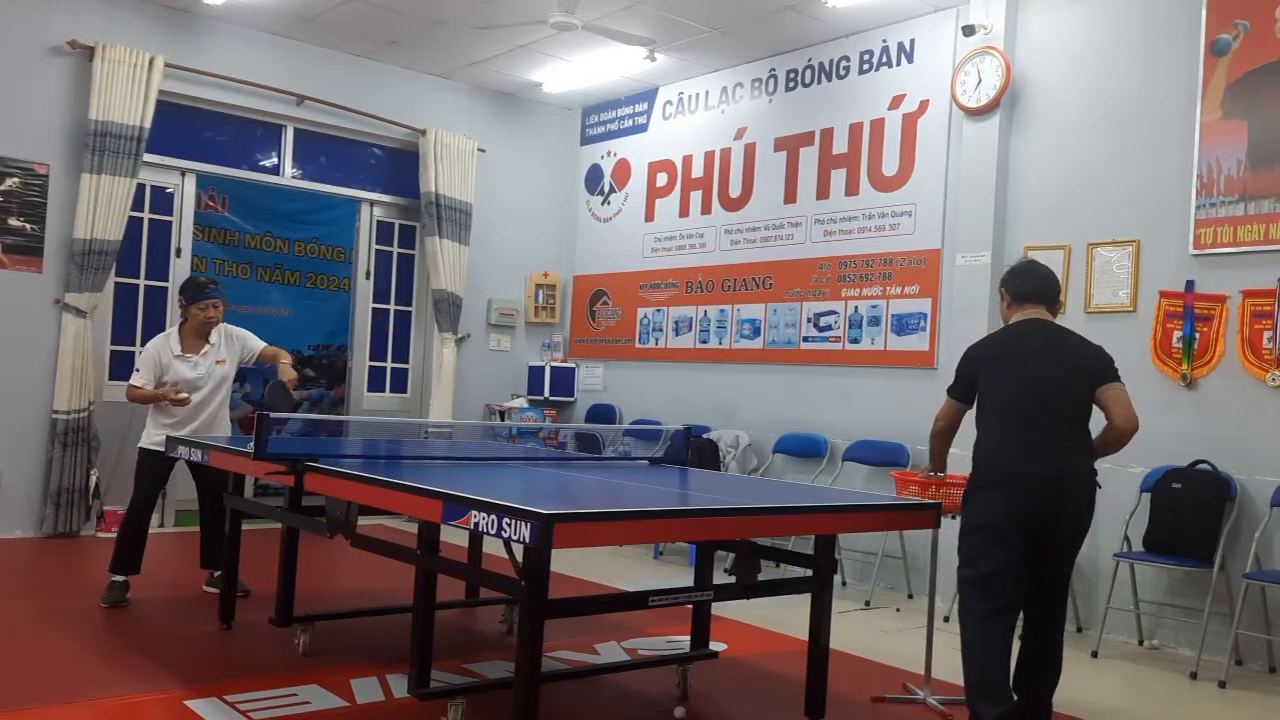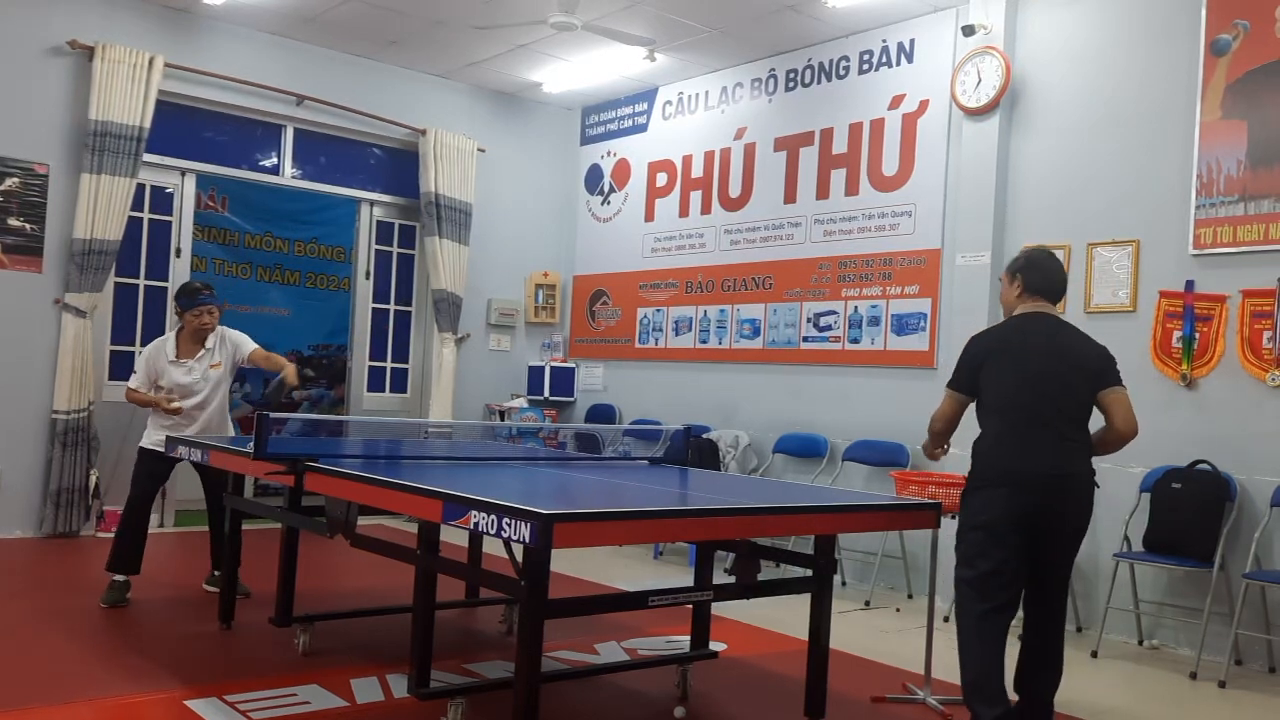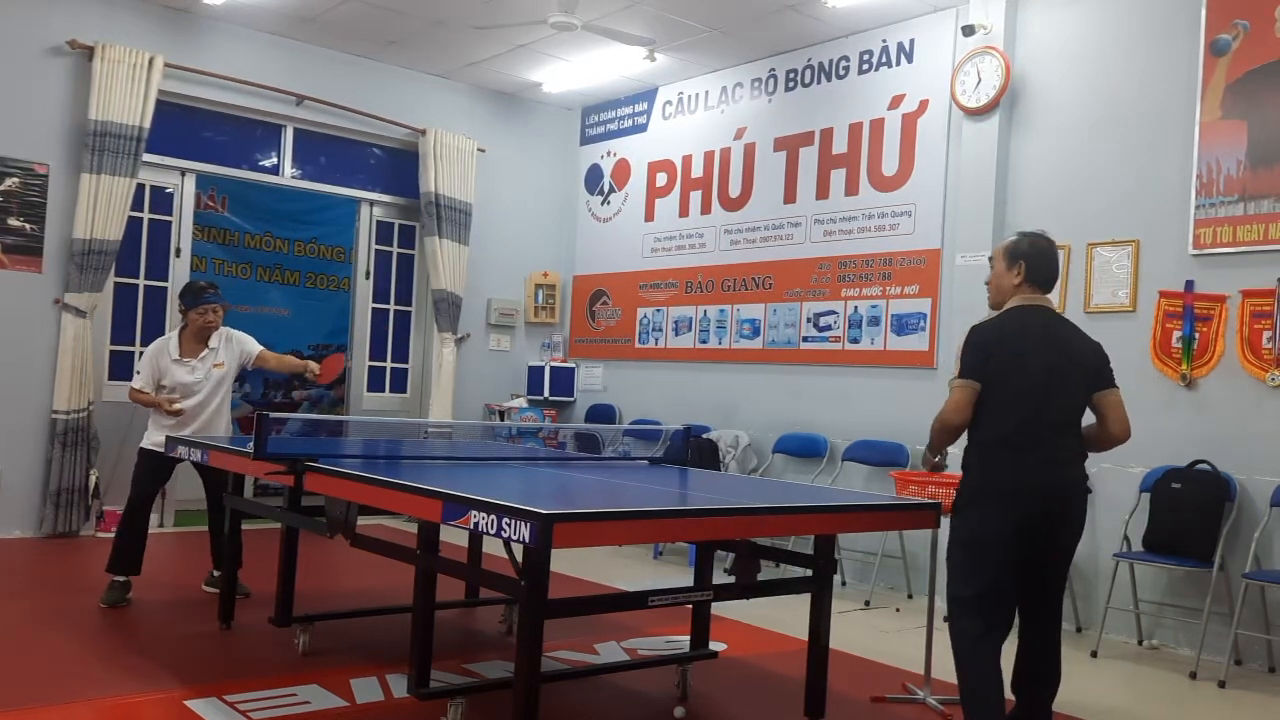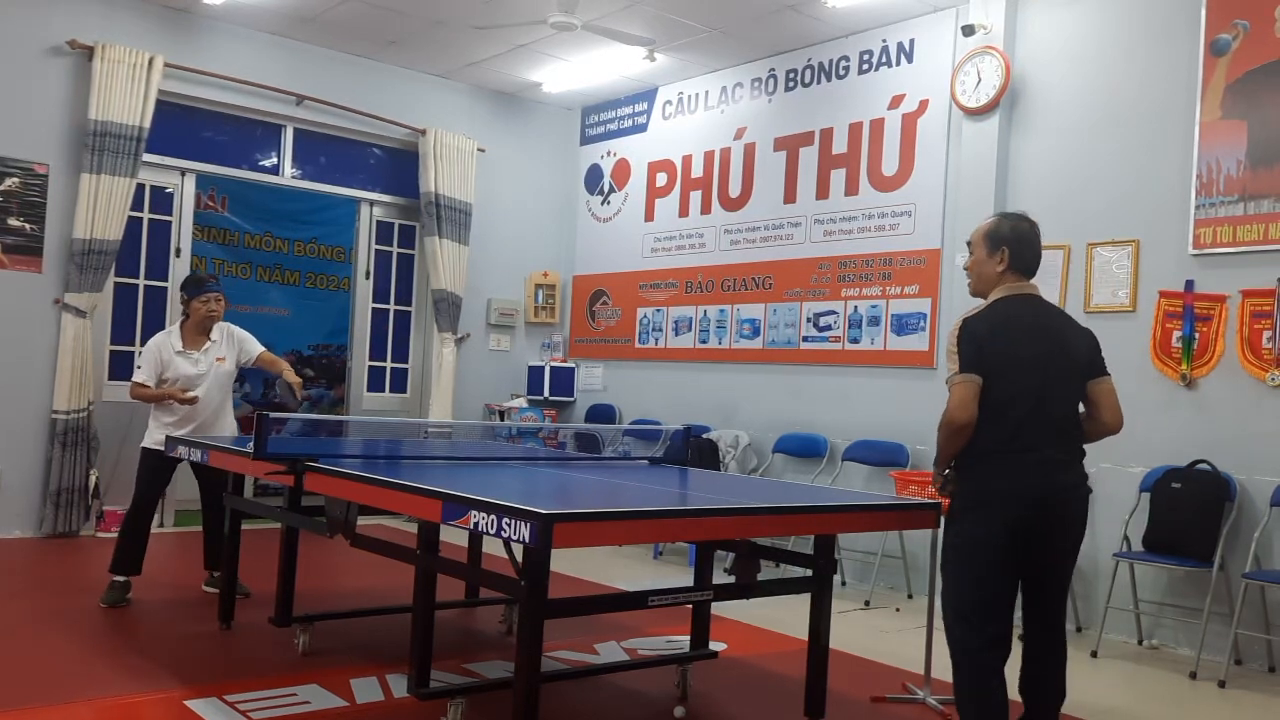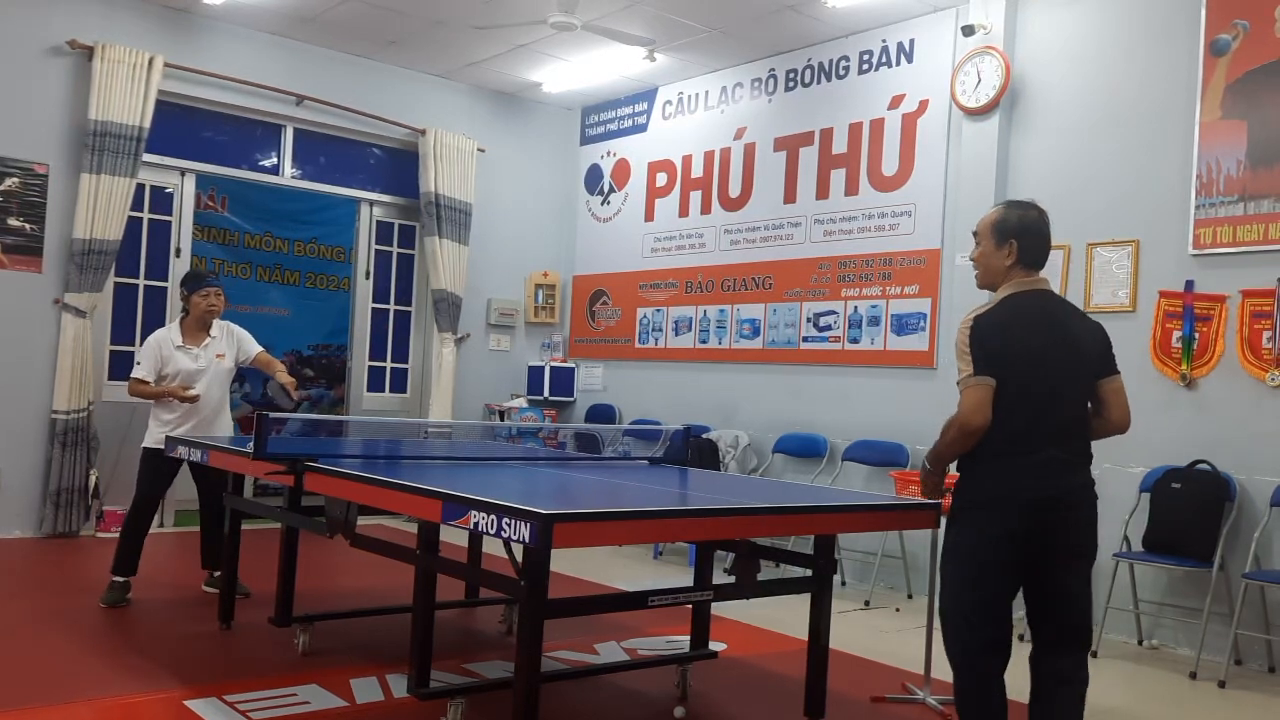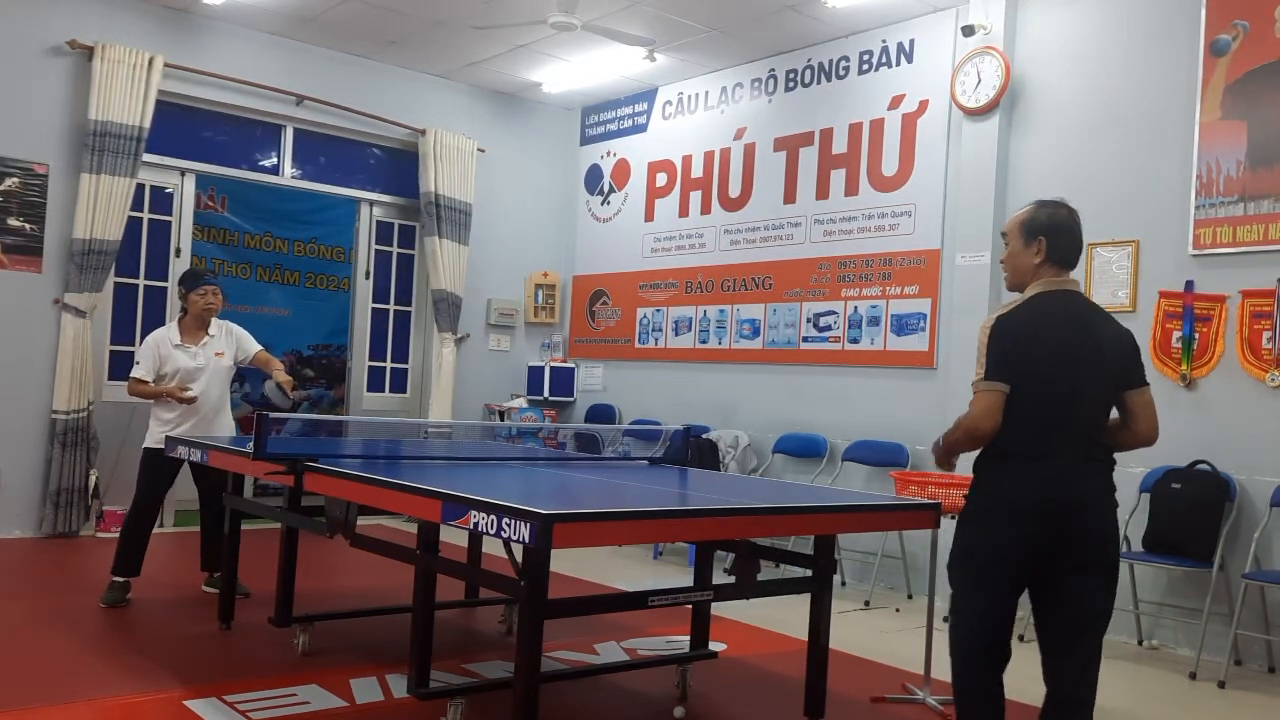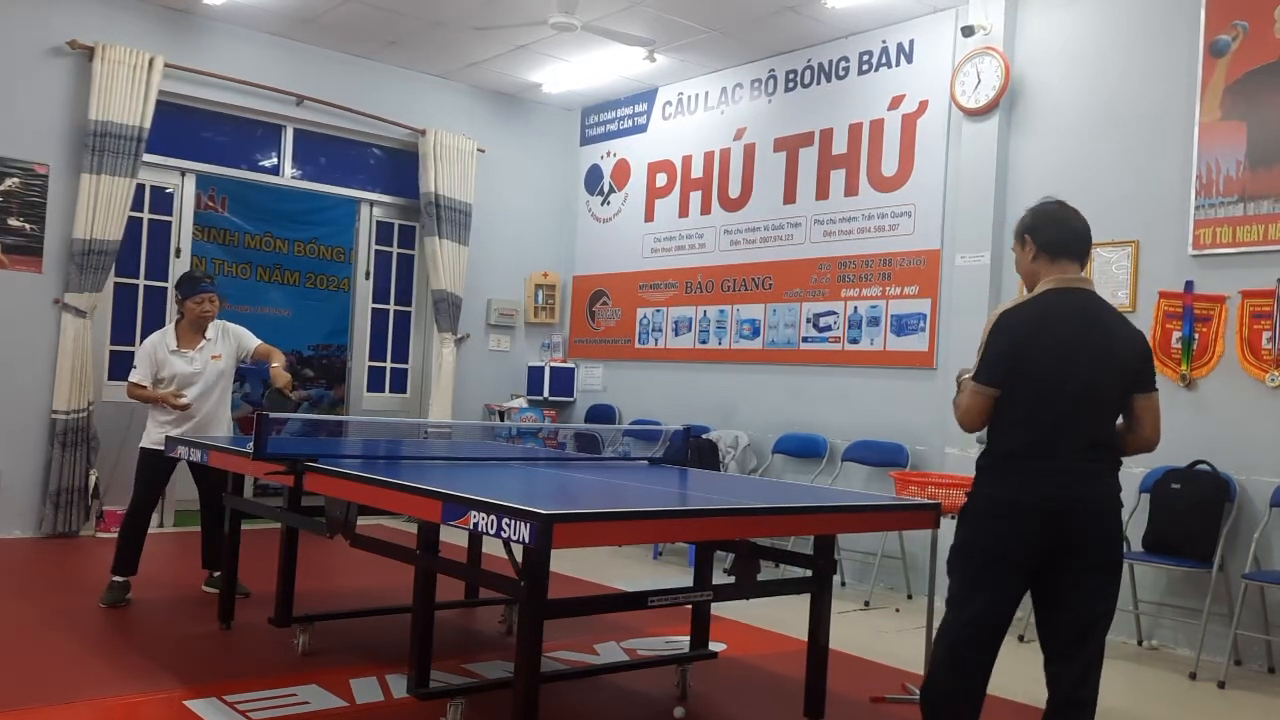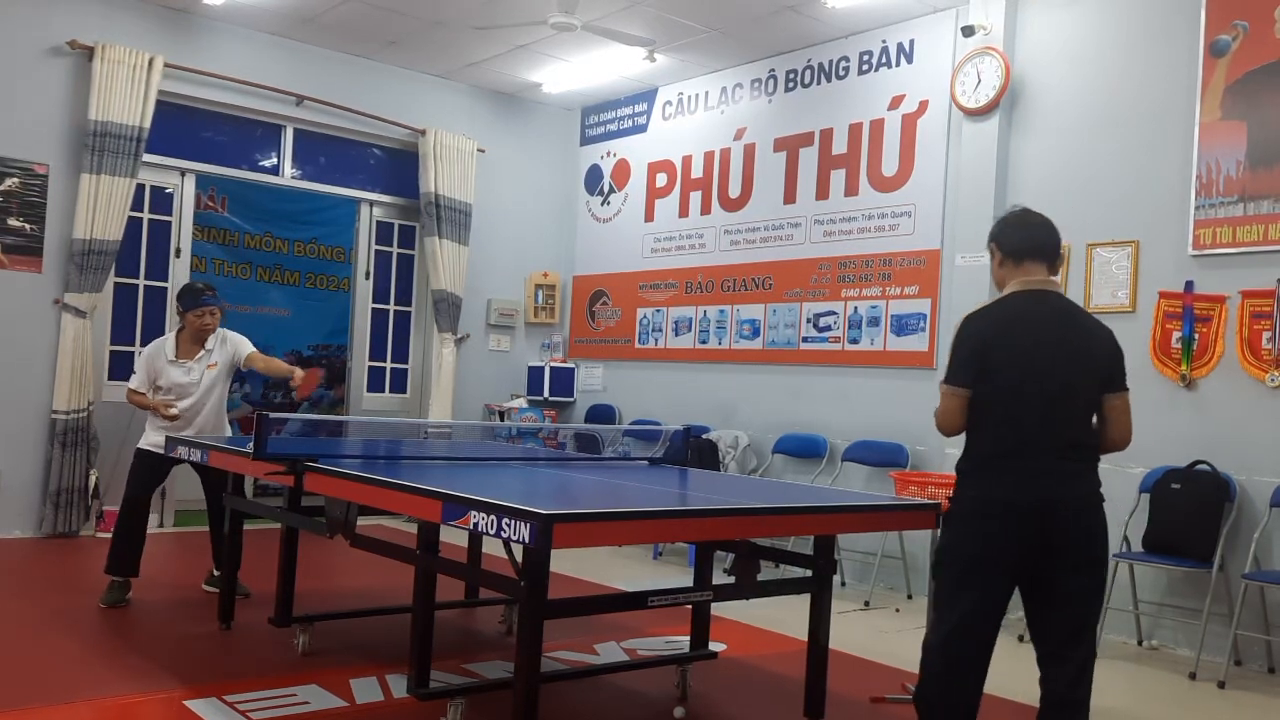
dt=0.3s
person 1, frame 1
left shoulder: (985, 350)
right shoulder: (1088, 353)
left elbow: (944, 425)
right elbow: (1125, 423)
left wrist: (936, 467)
left hip: (999, 490)
right hip: (1069, 494)
left knee: (986, 612)
right knee: (1046, 610)
person 1, frame 2
left shoulder: (987, 342)
right shoulder: (1091, 351)
left elbow: (944, 420)
right elbow: (1124, 428)
left wrist: (934, 444)
left hip: (999, 489)
right hip: (1067, 493)
left knee: (983, 610)
right knee: (1046, 609)
person 1, frame 3
left shoulder: (986, 335)
right shoulder: (1085, 345)
left elbow: (955, 417)
right elbow: (1116, 430)
left wrist: (933, 452)
left hip: (994, 494)
right hip: (1062, 496)
left knee: (977, 623)
right knee: (1042, 617)
person 1, frame 4
left shoulder: (976, 327)
right shoulder: (1076, 333)
left elbow: (961, 415)
right elbow: (1108, 420)
left wrist: (943, 466)
left hip: (991, 497)
right hip: (1062, 496)
left knee: (976, 632)
right knee: (1046, 624)
person 1, frame 5
left shoulder: (985, 325)
right shoulder: (1086, 328)
left elbow: (973, 419)
right elbow: (1115, 418)
left wrist: (933, 464)
left hip: (994, 501)
right hip: (1069, 501)
left knee: (977, 640)
right knee: (1064, 644)
person 1, frame 6
left shoulder: (1009, 325)
right shoulder: (1115, 333)
left elbow: (983, 422)
right elbow: (1143, 429)
left wrist: (946, 447)
left hip: (1007, 505)
right hip: (1086, 510)
left knee: (978, 643)
right knee: (1072, 657)
person 1, frame 7
left shoulder: (1015, 321)
right shoulder: (1127, 335)
left elbow: (972, 418)
right elbow: (1144, 436)
left wrist: (966, 387)
left hip: (1008, 505)
right hip: (1090, 511)
left knee: (965, 641)
right knee: (1076, 656)
person 1, frame 8
left shoulder: (983, 324)
right shoulder: (1098, 335)
left elbow: (950, 422)
right elbow: (1117, 435)
left wrist: (948, 401)
left hip: (990, 506)
right hip: (1072, 510)
left knee: (956, 641)
right knee: (1067, 657)
person 2, frame 1
left shoulder: (234, 338)
right shoulder: (159, 347)
left elbow: (277, 354)
right elbow: (133, 392)
left wrist: (286, 369)
right wrist: (163, 395)
left hip: (211, 439)
right hip: (162, 439)
left knee: (218, 506)
right knee: (141, 504)
left ankle: (217, 573)
right ankle: (119, 578)
person 2, frame 2
left shoulder: (229, 340)
right shoulder: (155, 351)
left elbow: (262, 357)
right elbow: (133, 393)
left wrist: (286, 367)
right wrist: (157, 402)
left hip: (214, 440)
right hip: (163, 439)
left knee: (224, 504)
right knee: (138, 502)
left ankle: (220, 573)
right ankle: (120, 577)
person 2, frame 3
left shoulder: (233, 341)
right shoulder: (159, 350)
left elbow: (271, 359)
right elbow: (136, 393)
left wrist: (304, 365)
right wrist: (159, 403)
left hip: (213, 440)
right hip: (162, 440)
left knee: (224, 505)
right knee: (137, 503)
left ankle: (219, 573)
right ankle: (120, 578)
person 2, frame 4
left shoulder: (233, 336)
right shoulder: (159, 344)
left elbow: (267, 359)
right elbow: (137, 390)
left wrist: (286, 371)
right wrist: (169, 394)
left hip: (214, 439)
right hip: (165, 438)
left knee: (219, 505)
right knee: (142, 504)
left ankle: (217, 573)
right ankle: (121, 578)
person 2, frame 5
left shoulder: (232, 335)
right shoulder: (160, 340)
left elbow: (265, 361)
right elbow: (135, 387)
left wrist: (280, 373)
right wrist: (169, 392)
left hip: (213, 439)
right hip: (165, 438)
left knee: (216, 506)
right knee: (143, 505)
left ankle: (217, 573)
right ankle: (120, 578)
person 2, frame 6
left shoulder: (231, 334)
right shoulder: (159, 340)
left elbow: (265, 359)
right elbow: (134, 386)
left wrist: (278, 372)
right wrist: (167, 392)
left hip: (215, 439)
right hip: (166, 438)
left knee: (217, 506)
right knee: (144, 505)
left ankle: (216, 573)
right ankle: (121, 579)
person 2, frame 7
left shoulder: (230, 334)
right shoulder: (155, 343)
left elbow: (271, 352)
right elbow: (134, 389)
left wrist: (277, 367)
right wrist: (162, 397)
left hip: (213, 438)
right hip: (163, 438)
left knee: (219, 505)
right knee: (141, 504)
left ankle: (217, 573)
right ankle: (120, 579)
person 2, frame 8
left shoulder: (229, 342)
right shoulder: (155, 351)
left elbow: (260, 362)
right elbow: (134, 394)
left wrist: (292, 371)
right wrist: (155, 406)
left hip: (213, 440)
right hip: (161, 440)
left knee: (229, 503)
right knee: (133, 502)
left ankle: (220, 573)
right ankle: (120, 579)
